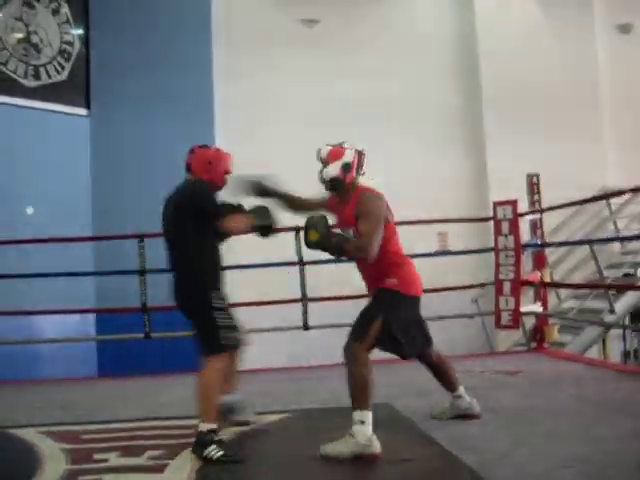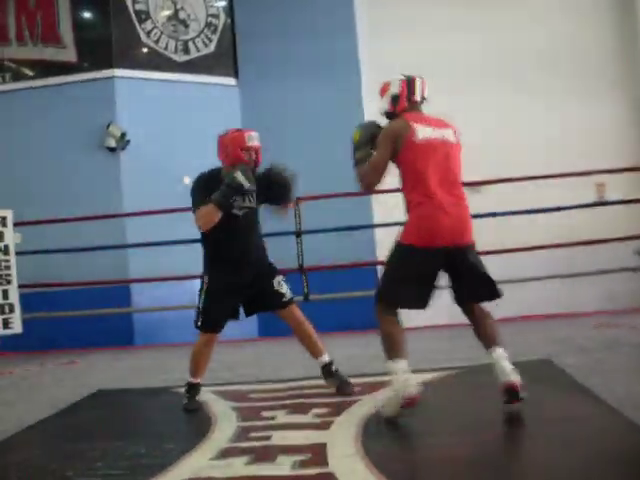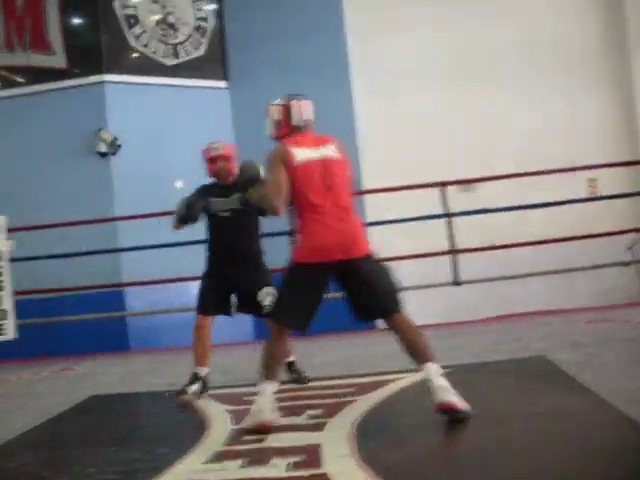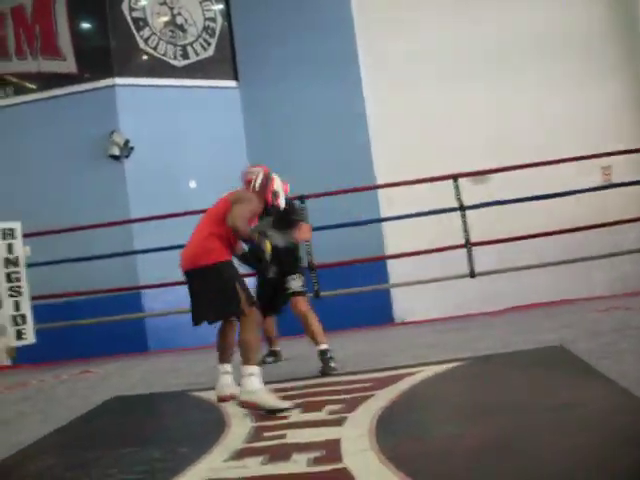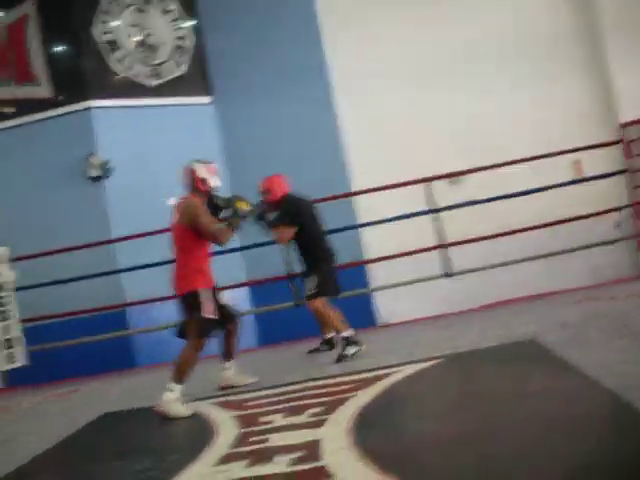
dt=1s
person 1, frame 1
left shoulder: (370, 201)
right shoulder: (340, 200)
left elbow: (367, 252)
right elbow: (303, 205)
left wrist: (330, 237)
right wrist: (271, 192)
left hip: (397, 285)
right hip: (391, 285)
left knee: (357, 350)
right knee: (421, 349)
left ankle: (362, 435)
right ankle: (463, 401)
person 1, frame 2
left shoulder: (395, 129)
right shoulder: (449, 129)
left elbow: (367, 183)
left wrist: (362, 153)
left hip: (422, 232)
right hip: (459, 228)
left knee: (385, 306)
right knee: (473, 305)
left ankle: (402, 382)
right ankle: (504, 369)
person 1, frame 3
left shoulder: (282, 153)
right shoulder: (335, 145)
left elbow: (275, 204)
left wrist: (254, 192)
left hip: (315, 249)
right hip: (353, 242)
left knee: (280, 327)
right knee: (395, 316)
left ankle: (264, 406)
right ankle: (442, 389)
person 1, frame 4
left shoulder: (237, 197)
right shoulder: (251, 199)
right elbow: (234, 224)
right wrist: (258, 241)
left hip: (192, 259)
right hip: (210, 259)
left knee: (229, 318)
right knee: (250, 315)
left ankle: (225, 384)
right ankle: (253, 388)
person 1, frame 5
left shoulder: (191, 205)
right shoulder: (193, 205)
left elbow: (210, 233)
right elbow: (220, 238)
left wrist: (221, 212)
right wrist: (236, 215)
left hip: (201, 279)
right hip: (193, 283)
left knee: (230, 322)
right knee: (197, 340)
left ankle: (229, 375)
right ankle: (170, 397)
person 2, frame 1
left shoulder: (178, 199)
right shoulder: (198, 191)
right elbow: (232, 223)
left wrist: (239, 216)
right wrist: (258, 216)
left hip: (188, 287)
right hip: (201, 287)
left knee: (228, 345)
right knee: (218, 356)
left ankle: (224, 405)
right ankle: (206, 435)
person 2, frame 2
left shoulder: (256, 178)
right shoulder: (206, 182)
left elbow: (284, 205)
right elbow: (203, 223)
left wrist: (282, 189)
right wrist: (227, 191)
left hip: (257, 264)
right hip: (221, 271)
left knee: (293, 313)
right knee: (209, 334)
left ankle: (329, 369)
right ankle: (192, 388)
person 2, frame 3
left shoulder: (249, 184)
right shoulder: (205, 193)
right elbow: (179, 222)
left wrist: (257, 183)
right wrist: (183, 215)
left hip: (251, 265)
right hip: (219, 267)
right knee: (202, 320)
left ankle: (291, 365)
right ankle: (199, 377)
person 2, frame 4
left shoulder: (286, 205)
left elbow: (305, 233)
left hip: (289, 266)
right hip: (267, 271)
left knee: (300, 306)
right knee: (265, 317)
left ankle: (325, 354)
right ankle: (274, 350)
person 2, frame 5
left shoulder: (289, 206)
right shoulder: (299, 203)
left elbow: (284, 237)
left wrist: (270, 222)
left hip: (318, 258)
right hip: (317, 257)
left knee: (316, 302)
right knee: (316, 302)
left ankle: (351, 340)
right ankle: (328, 339)
